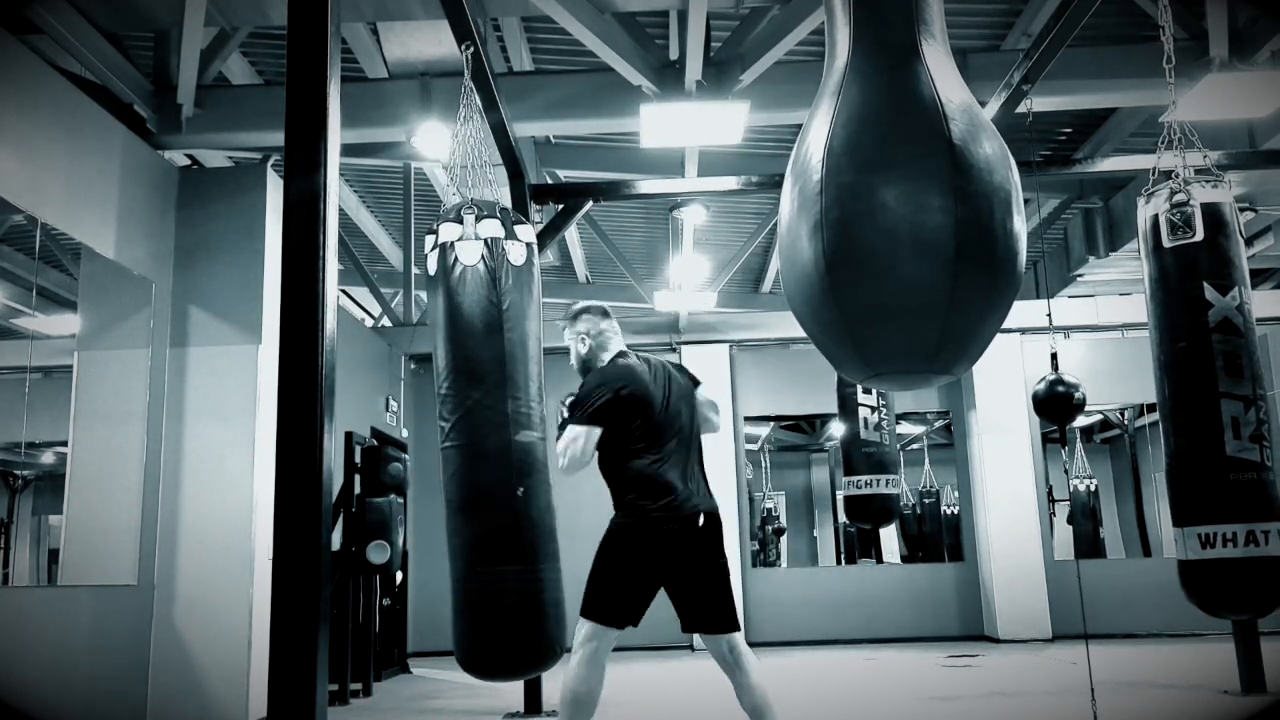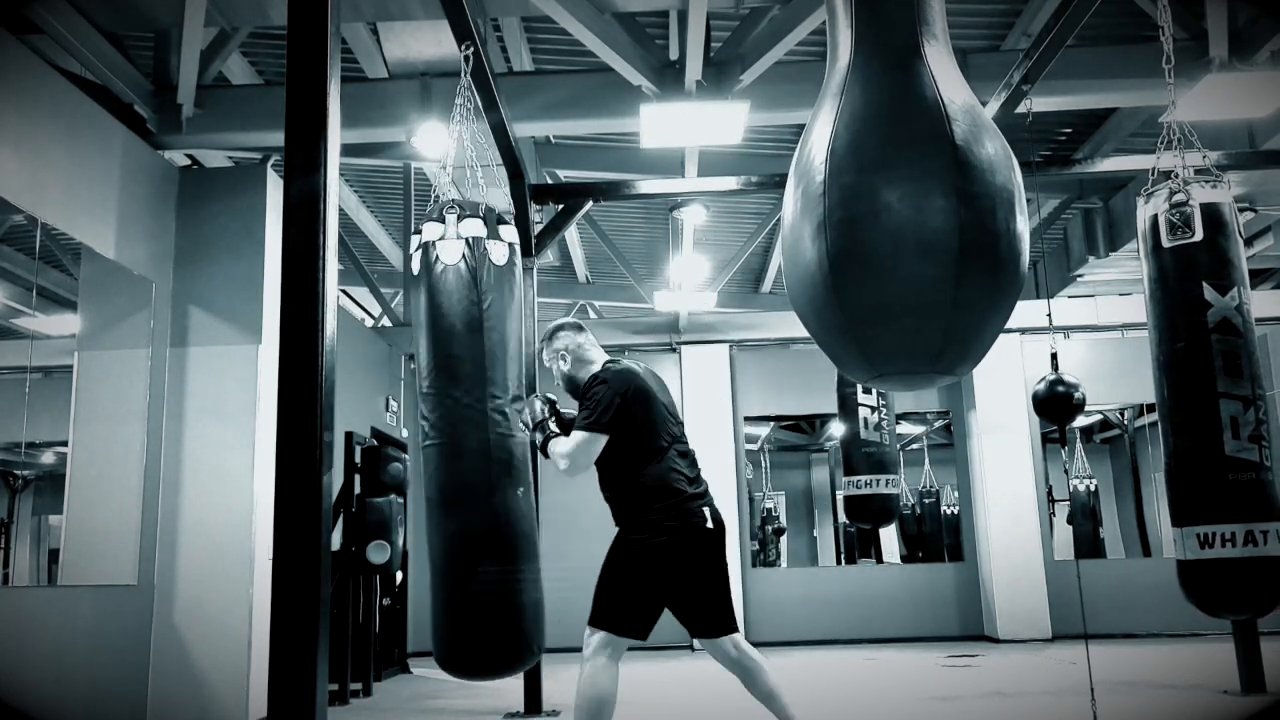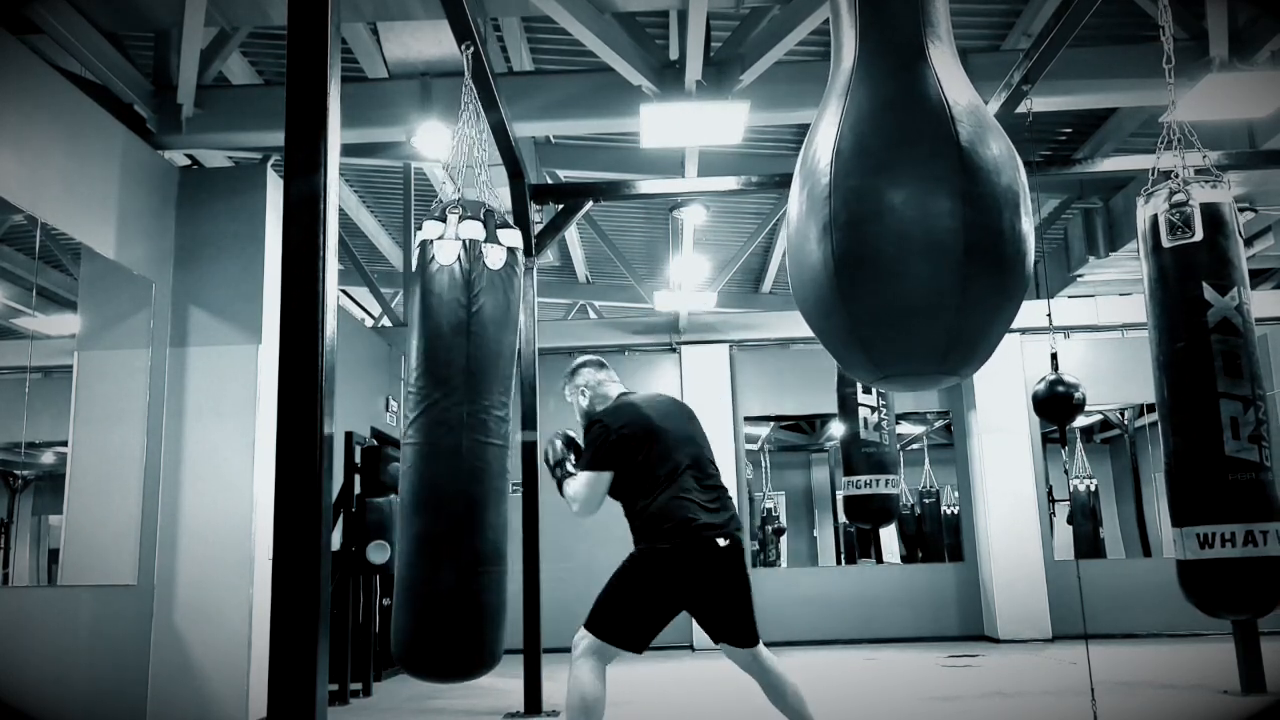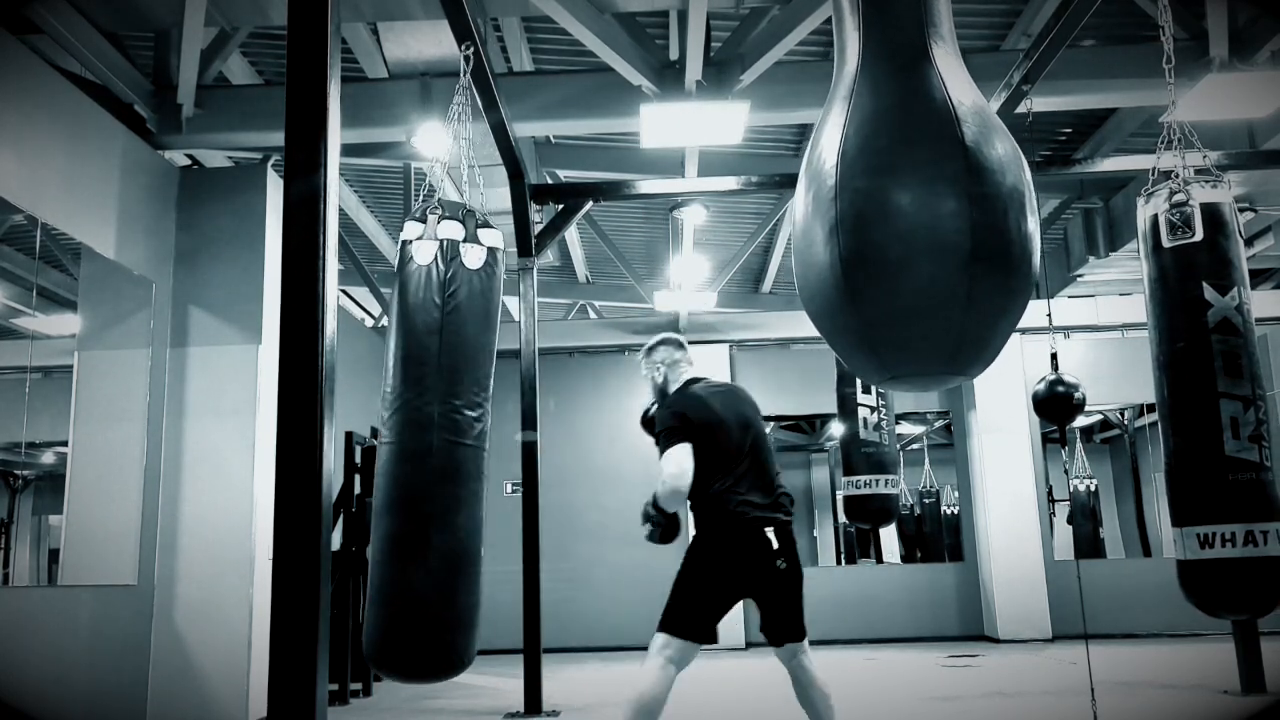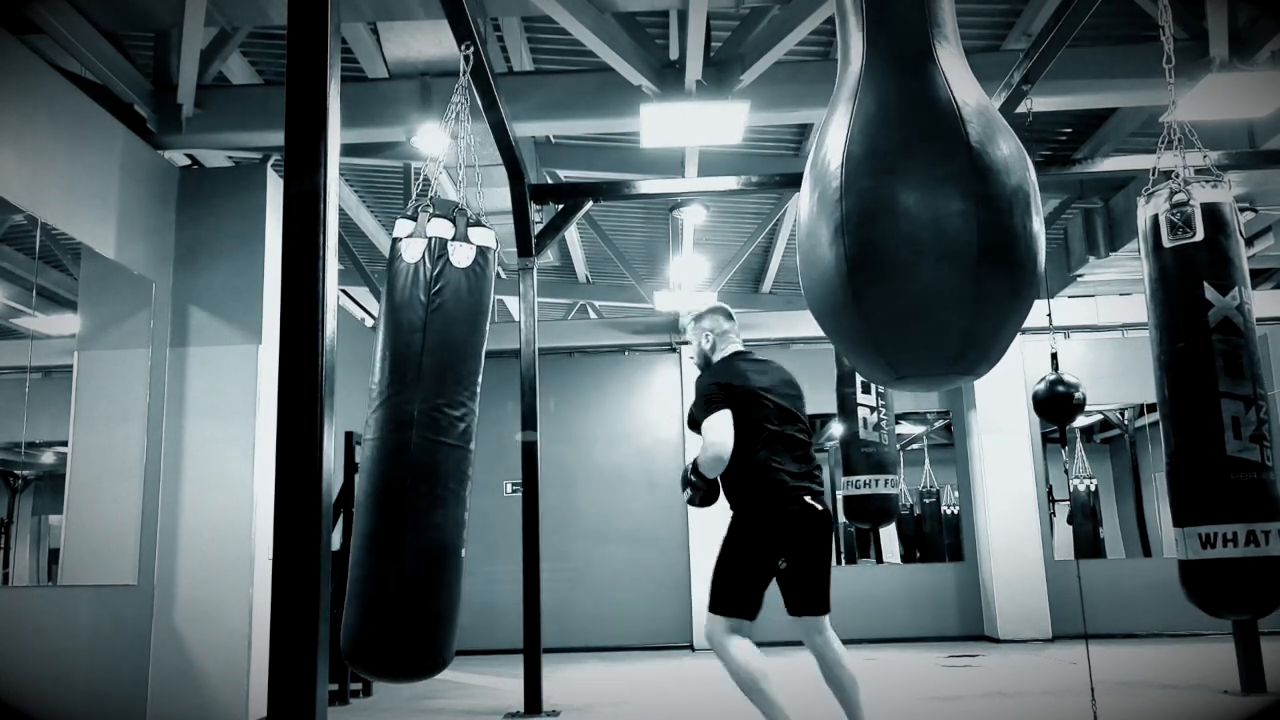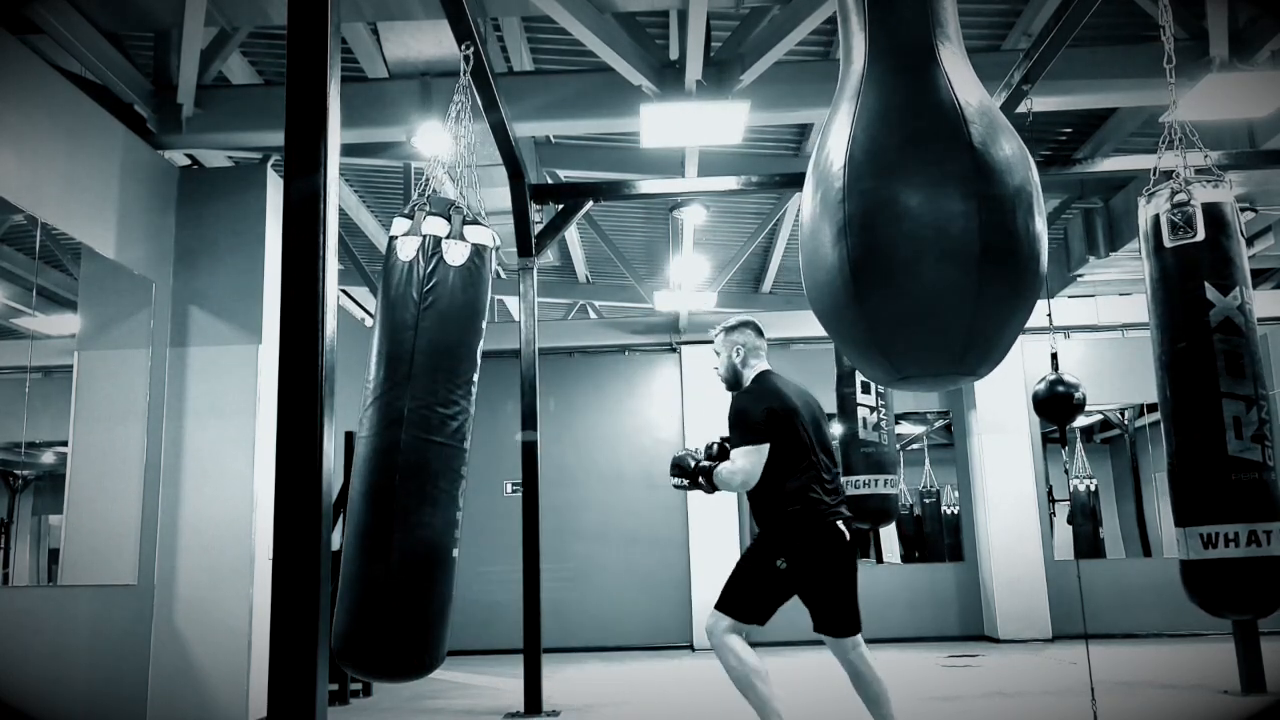
dt=0.2s
person 1, frame 1
left shoulder: (603, 382)
right shoulder: (669, 371)
left elbow: (571, 459)
right elbow: (712, 419)
left wrist: (567, 424)
left hip: (645, 524)
right hip: (699, 523)
left knee: (590, 644)
right knee: (730, 649)
person 1, frame 2
left shoulder: (607, 385)
right shoulder: (633, 373)
left elbow: (571, 462)
left wrist: (543, 431)
right wrist: (558, 422)
left hip: (658, 531)
right hip: (699, 525)
left knee: (601, 648)
right knee: (726, 643)
person 1, frame 3
left shoulder: (607, 422)
right shoulder: (671, 406)
left elbow: (584, 504)
left wrist: (562, 468)
left hip: (672, 551)
right hip: (723, 547)
left knee: (588, 653)
right knee: (749, 652)
person 1, frame 4
left shoulder: (674, 409)
right shoulder: (738, 396)
left elbow: (677, 484)
left wrist: (658, 508)
left hip: (726, 541)
right hip: (778, 541)
left knee: (665, 654)
right knee: (795, 654)
person 1, frame 5
left shoulder: (714, 380)
right shoulder: (781, 374)
left elbow: (719, 451)
left wrist: (697, 474)
left hip: (763, 517)
right hip: (810, 512)
left knee: (723, 632)
right knee: (816, 631)
person 1, frame 6
left shoulder: (752, 399)
right shoulder: (797, 394)
left elbow: (744, 476)
left wrist: (698, 470)
right wrist: (728, 455)
left hip: (793, 536)
right hip: (833, 533)
left knee: (722, 628)
right knee: (848, 646)
